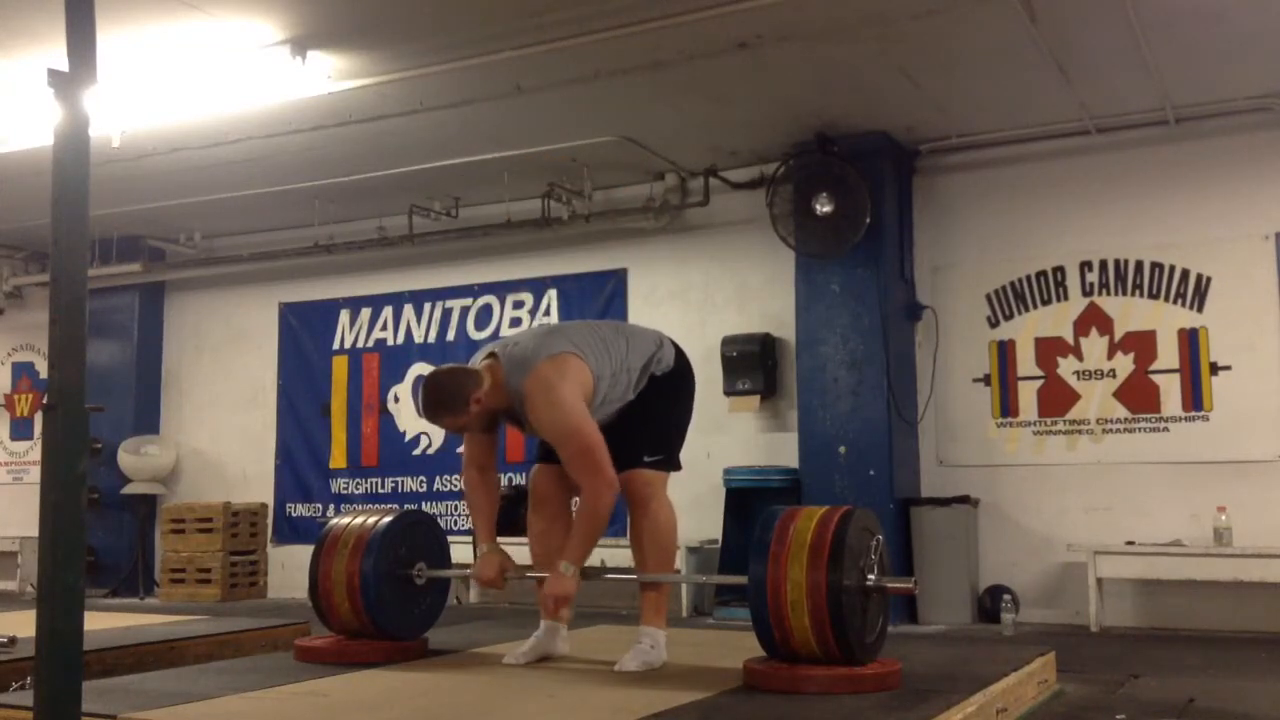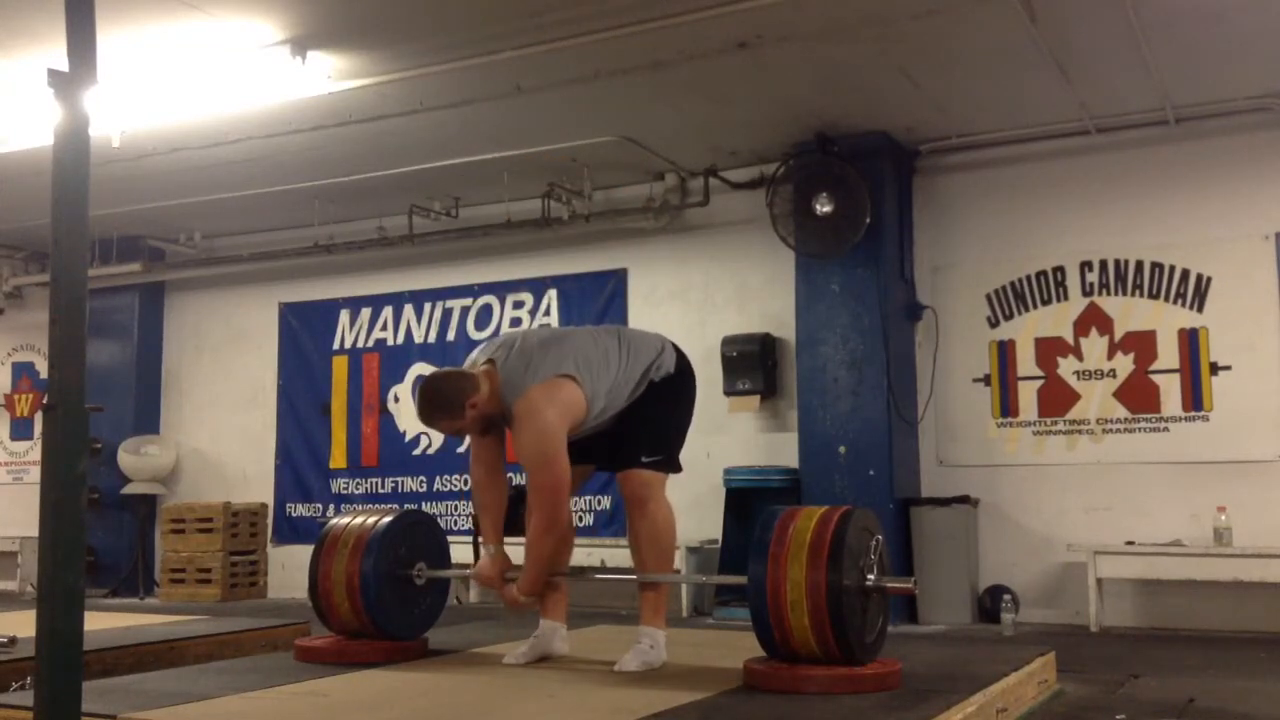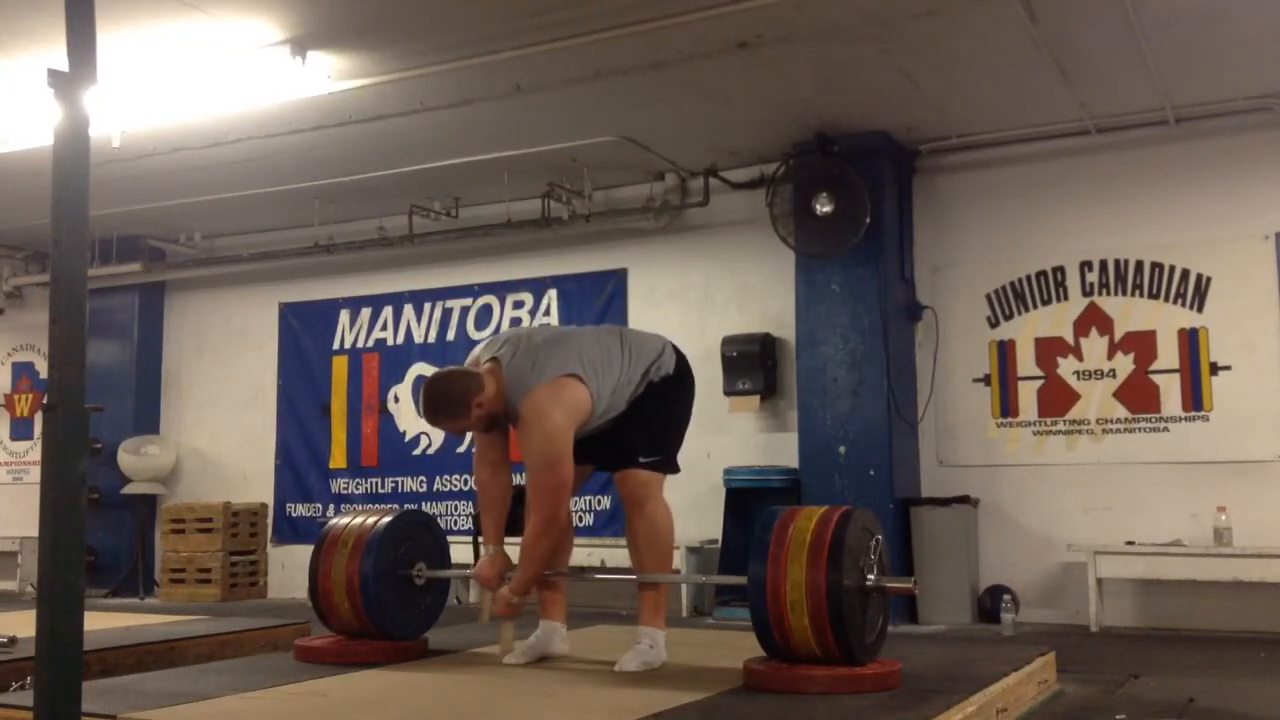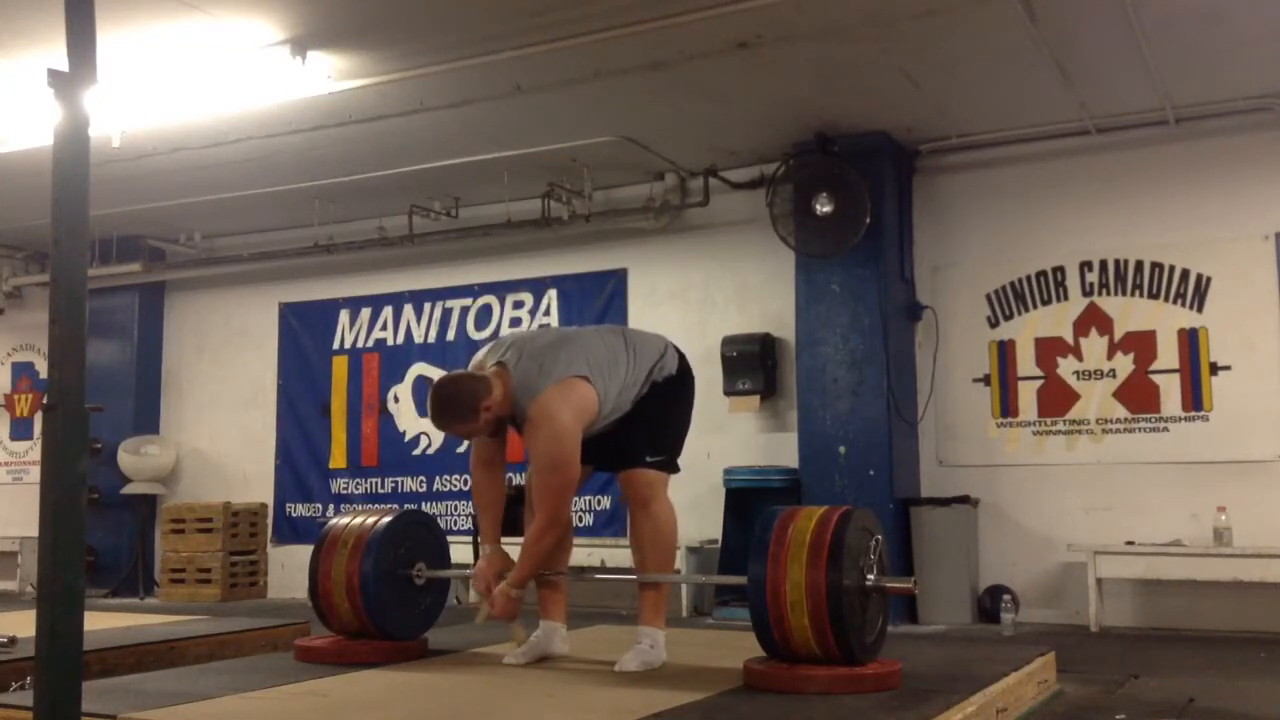
dt=0.4s
person 1, frame 1
left shoulder: (547, 395)
right shoulder: (474, 380)
left elbow: (602, 487)
right elbow: (478, 469)
left wrist: (566, 570)
right wrist: (486, 548)
left hip: (656, 376)
right hip: (605, 390)
left knee: (642, 487)
right knee: (544, 489)
left ankle: (652, 635)
right ankle: (552, 631)
person 1, frame 2
left shoulder: (537, 412)
right shoulder: (474, 377)
left elbow: (551, 517)
right elbow: (486, 469)
left wrist: (524, 590)
right wrist: (492, 549)
left hip: (658, 377)
right hip: (604, 385)
left knee: (640, 488)
right knee: (544, 493)
left ankle: (652, 635)
right ankle: (552, 630)
person 1, frame 3
left shoulder: (543, 412)
right shoulder: (477, 373)
left elbow: (547, 518)
right elbow: (491, 466)
left wrist: (515, 593)
right wrist: (492, 549)
left hip: (657, 378)
right hip: (603, 383)
left knee: (637, 488)
right knee: (543, 491)
left ankle: (652, 635)
right ankle: (552, 630)
person 1, frame 4
left shoulder: (551, 415)
right shoulder: (480, 378)
left elbow: (552, 518)
right elbow: (486, 466)
left wrist: (513, 588)
right wrist: (490, 549)
left hip: (658, 379)
right hip: (604, 379)
left knee: (642, 487)
right knee: (542, 491)
left ankle: (652, 635)
right ankle: (552, 630)
